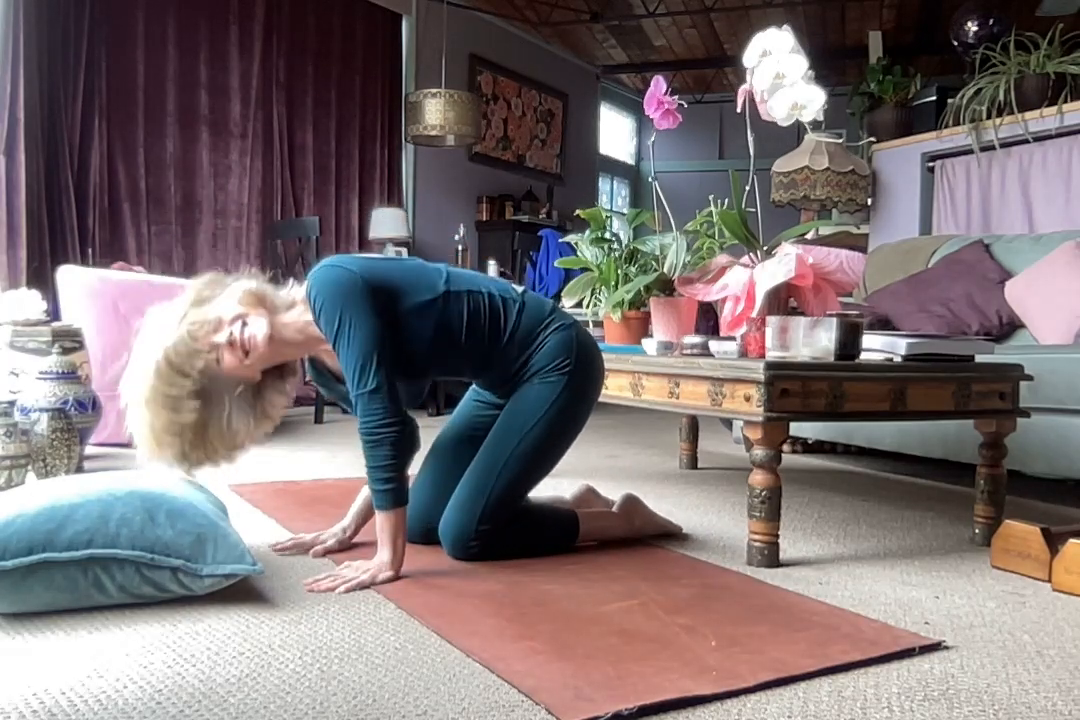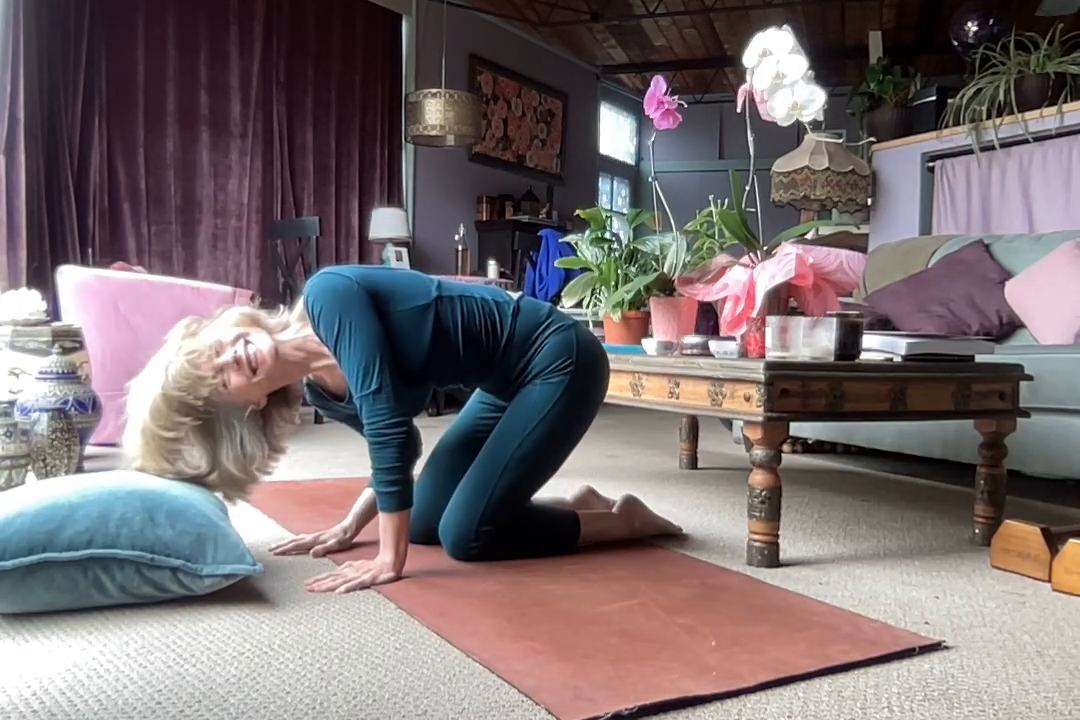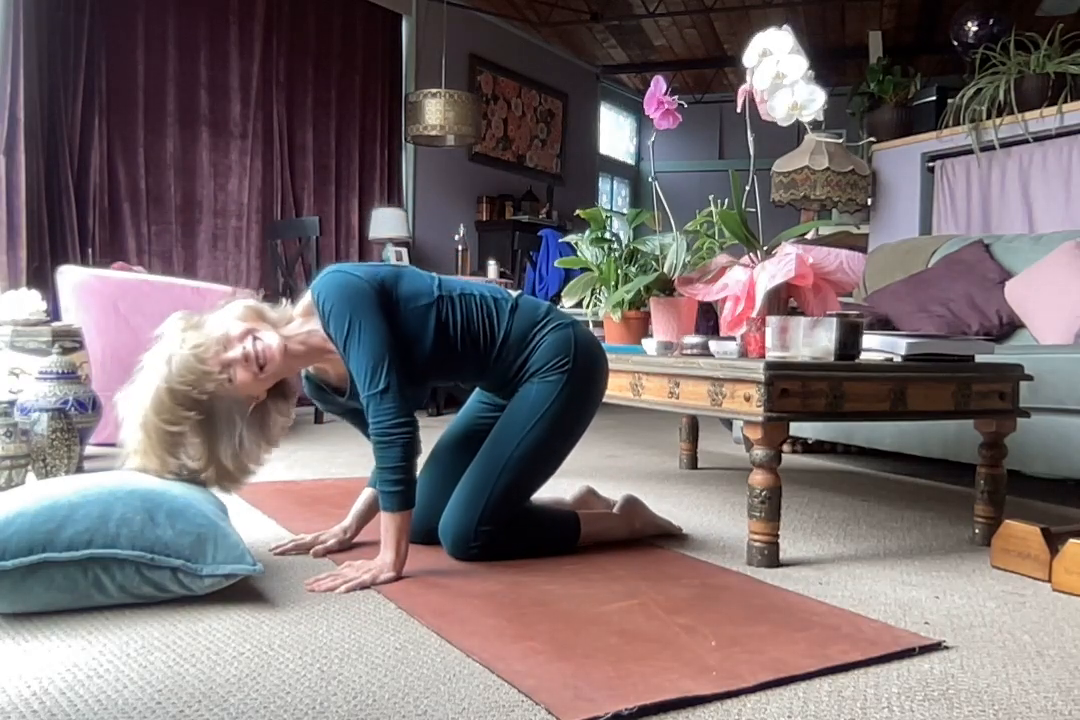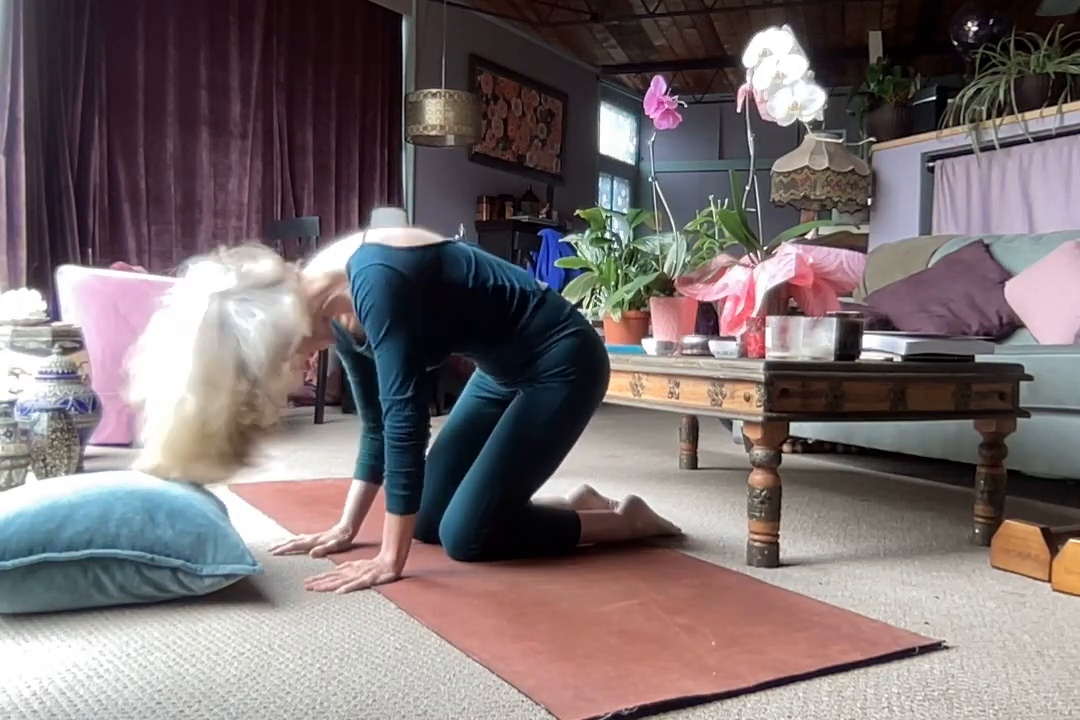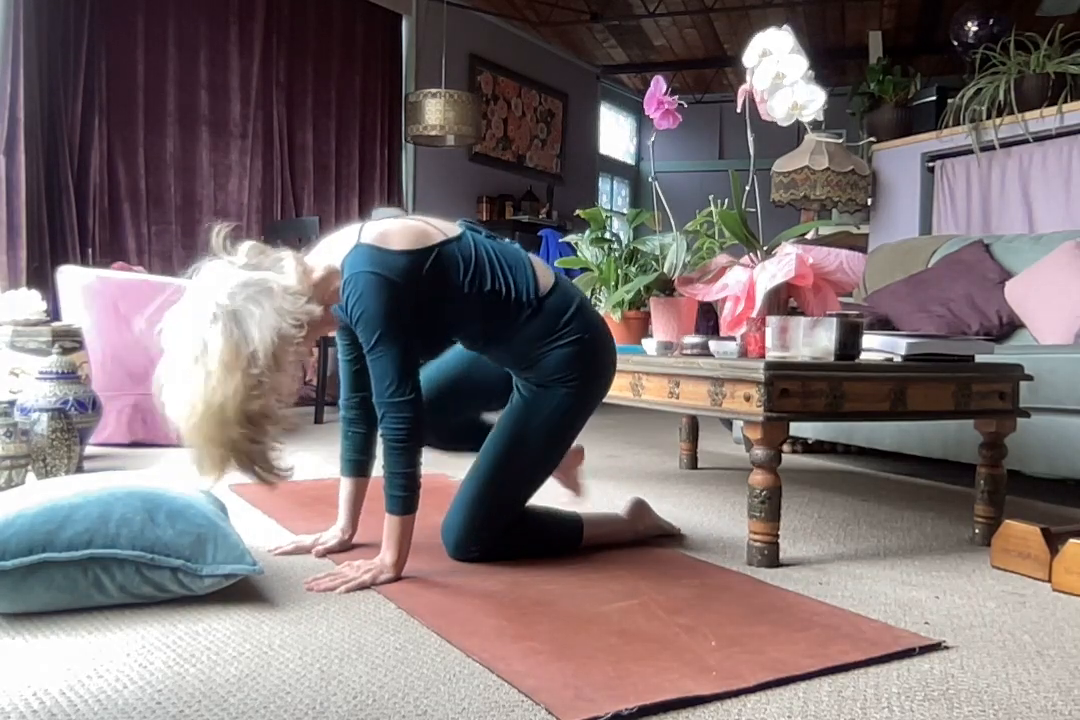
dt=0.4s
person 1, frame 1
left shoulder: (331, 286)
right shoulder: (319, 369)
left elbow: (381, 423)
right elbow: (394, 436)
left wrist: (387, 560)
right wrist: (348, 527)
left hip: (554, 360)
right hip: (503, 379)
left knee: (466, 535)
right knee: (421, 524)
left ankle: (624, 520)
right ankle: (578, 504)
person 1, frame 2
left shoulder: (327, 296)
right shoulder: (322, 392)
left elbow: (387, 425)
right elbow: (396, 443)
left wrist: (389, 560)
right wrist: (348, 527)
left hip: (557, 361)
right hip: (508, 382)
left knee: (467, 535)
right knee: (424, 521)
left ankle: (623, 519)
right ankle: (579, 504)
person 1, frame 3
left shoulder: (337, 294)
right shoulder: (320, 381)
left elbow: (394, 422)
right elbow: (394, 442)
left wrist: (389, 560)
right wrist: (348, 527)
left hip: (556, 359)
right hip: (508, 381)
left knee: (467, 535)
right knee: (425, 521)
left ankle: (625, 521)
right ankle: (578, 505)
person 1, frame 4
left shoulder: (373, 276)
right shoulder: (338, 309)
left elbow: (405, 416)
right elbow: (380, 425)
left wrist: (389, 560)
right wrist: (344, 529)
left hip: (560, 360)
right hip: (506, 366)
left knee: (466, 536)
right knee: (428, 519)
left ankle: (626, 521)
right ankle: (576, 504)
person 1, frame 5
left shoulder: (368, 279)
right shoulder: (343, 281)
left elbow: (399, 422)
right elbow: (360, 408)
left wrist: (390, 561)
right wrist: (342, 528)
left hip: (565, 349)
right hip: (513, 338)
left knee: (468, 537)
right knee: (419, 400)
left ankle: (630, 523)
right ankle: (547, 454)
